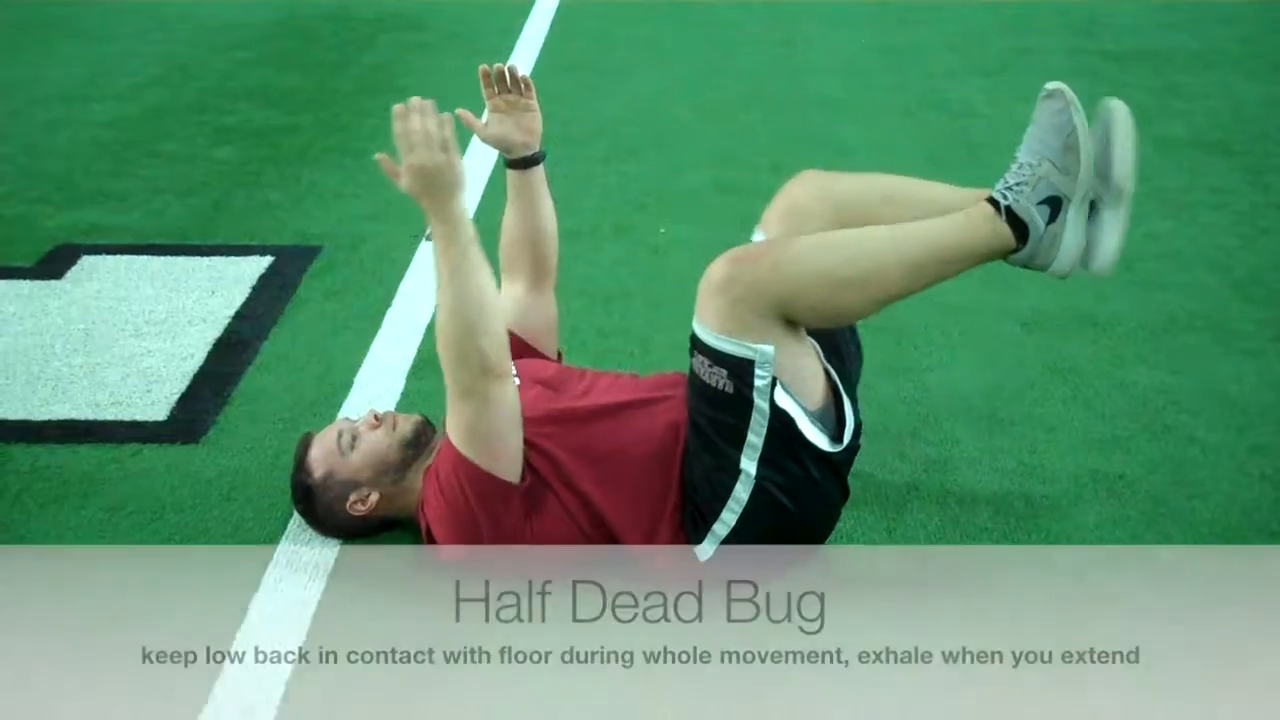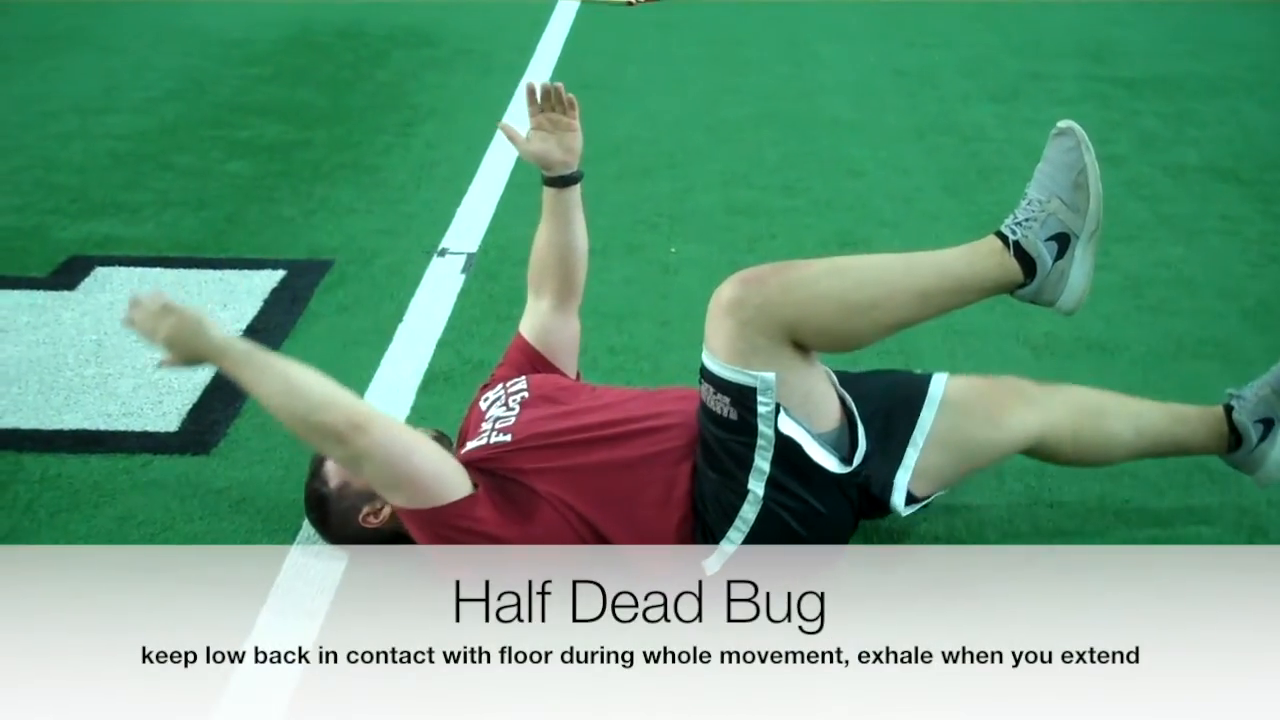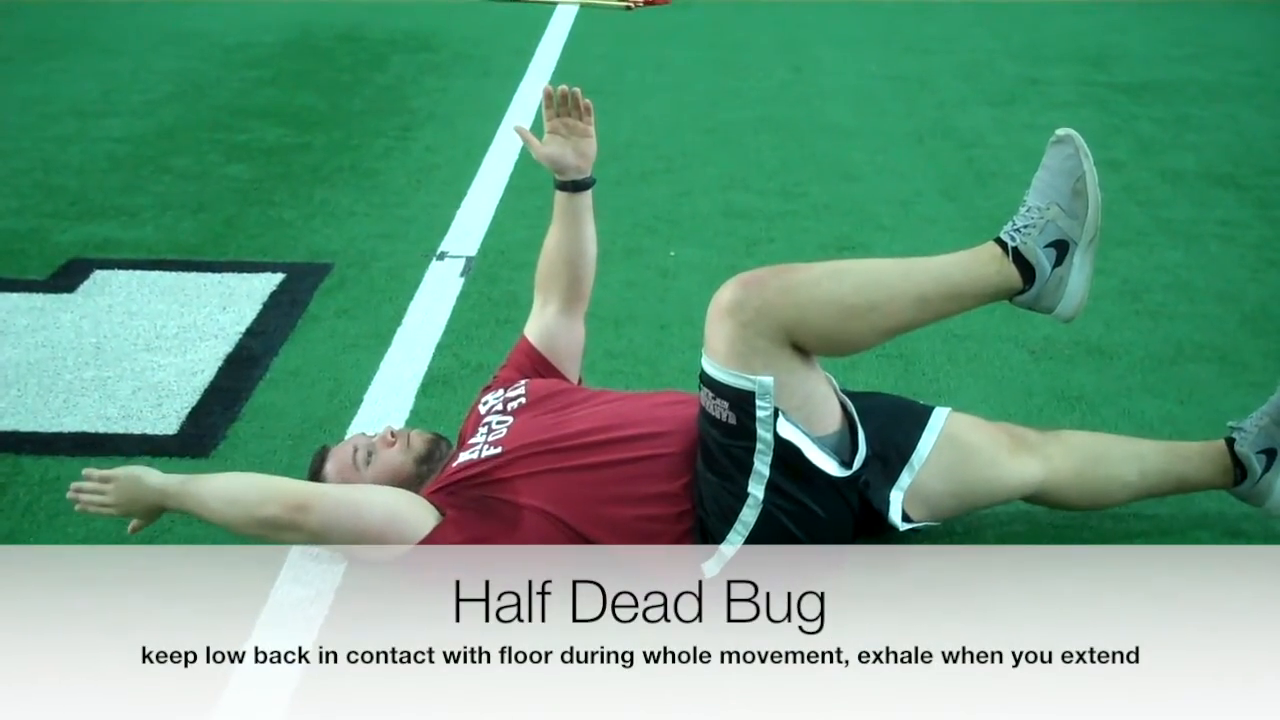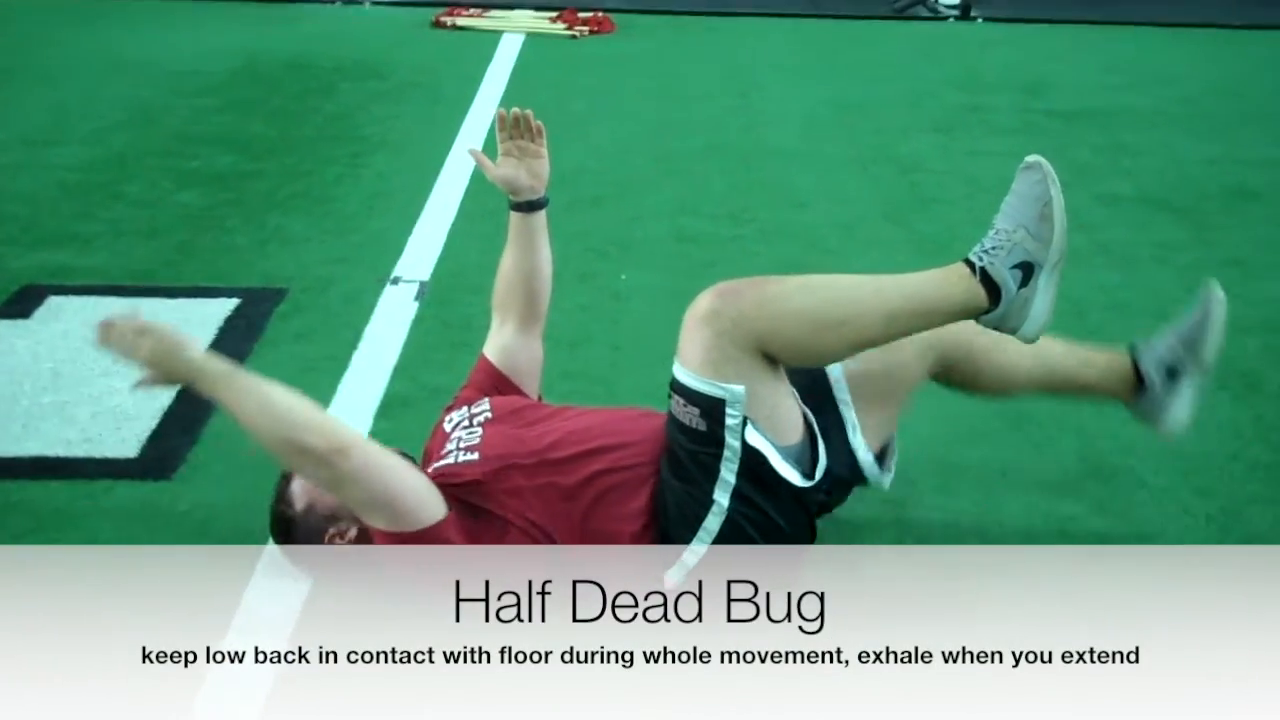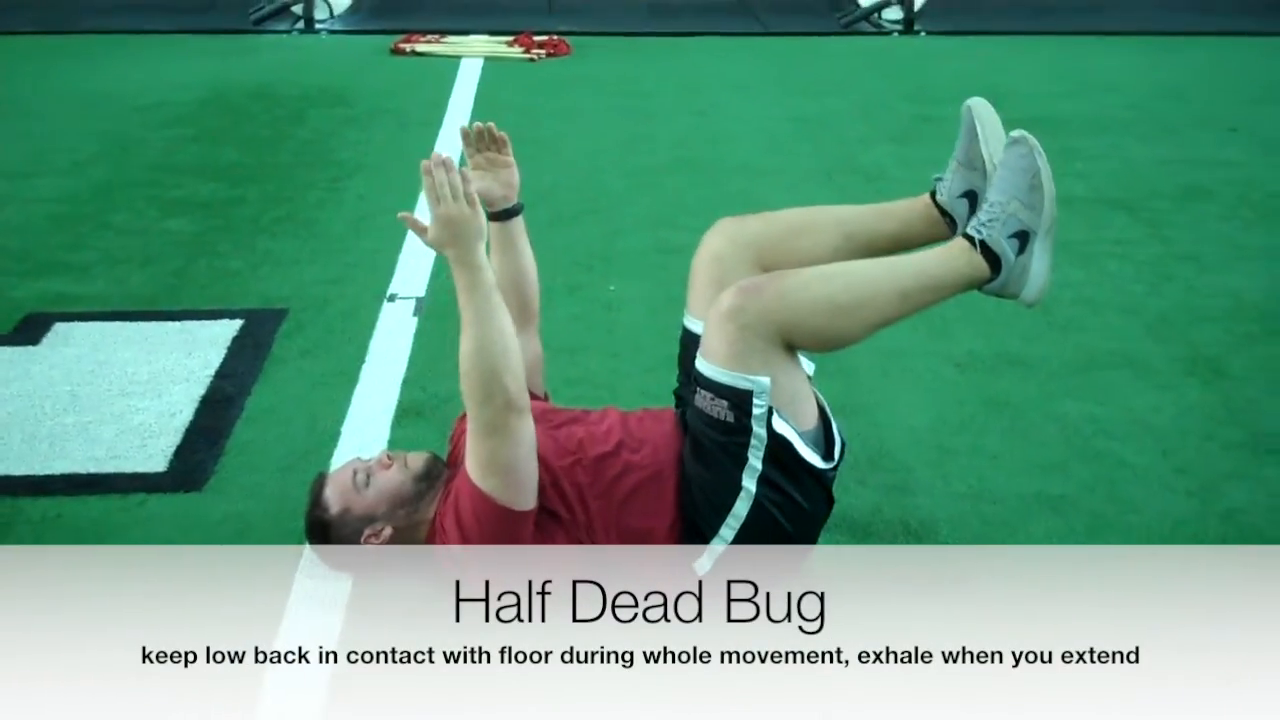
dt=1s
person 1, frame 1
left shoulder: (480, 411)
right shoulder: (462, 509)
left elbow: (531, 281)
right elbow: (482, 377)
left wrist: (523, 158)
right wrist: (446, 209)
left hip: (746, 427)
right hip: (750, 497)
left knee: (814, 198)
right knee: (742, 275)
left ankle: (1022, 216)
right ankle: (1017, 222)
person 1, frame 2
left shoulder: (501, 401)
right shoulder: (457, 522)
left elbow: (555, 295)
right elbow: (351, 422)
left wrist: (560, 175)
right wrist: (215, 342)
left hip: (772, 452)
right hip: (743, 514)
left knee: (1016, 405)
right knee: (750, 299)
right ankle: (1022, 255)
person 1, frame 3
left shoulder: (511, 399)
right shoulder: (452, 522)
left elbow: (562, 298)
right elbow: (296, 512)
left wrist: (572, 179)
right wrist: (164, 486)
left hip: (780, 459)
right hip: (748, 516)
left knee: (1021, 454)
right knee: (749, 300)
right ankle: (1023, 261)
person 1, frame 4
left shoulder: (466, 425)
right shoulder: (421, 534)
left elbow: (519, 321)
right elbow: (333, 447)
left wrist: (529, 202)
right wrist: (200, 369)
left hip: (720, 468)
right hip: (708, 531)
left knee: (922, 336)
right knee: (724, 310)
left ankle: (1134, 374)
right ankle: (989, 282)
person 1, frame 5
left shoulder: (471, 452)
right shoulder: (470, 531)
left elbow: (516, 325)
right elbow: (505, 409)
left wrist: (503, 212)
right wrist: (465, 258)
left hip: (697, 450)
right hip: (732, 518)
left knee: (732, 244)
right knee: (748, 306)
left ankle: (947, 211)
right ankle: (989, 253)
